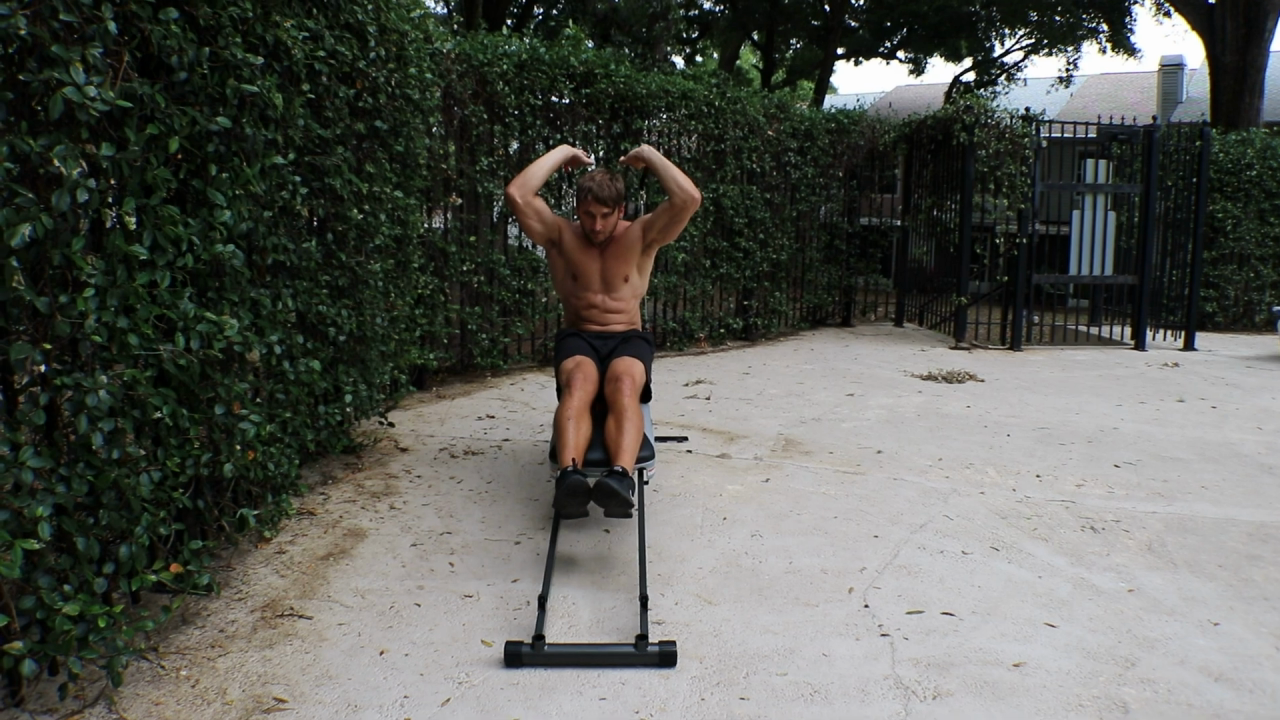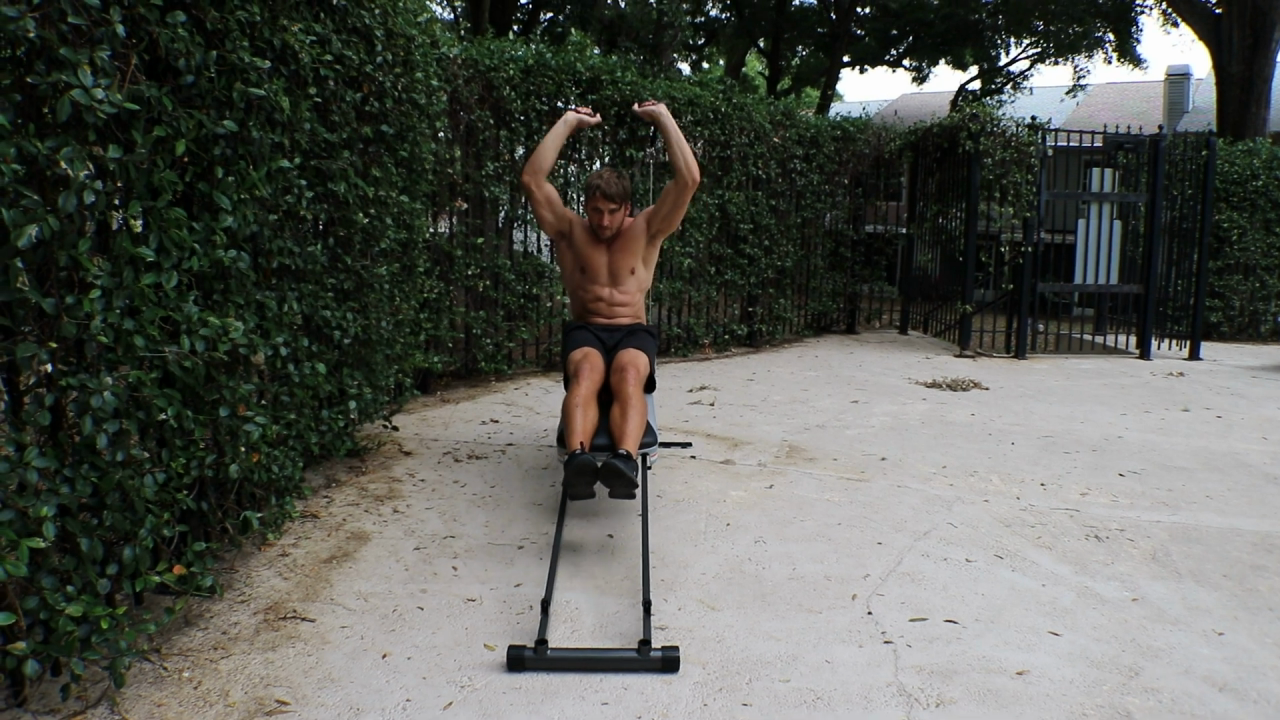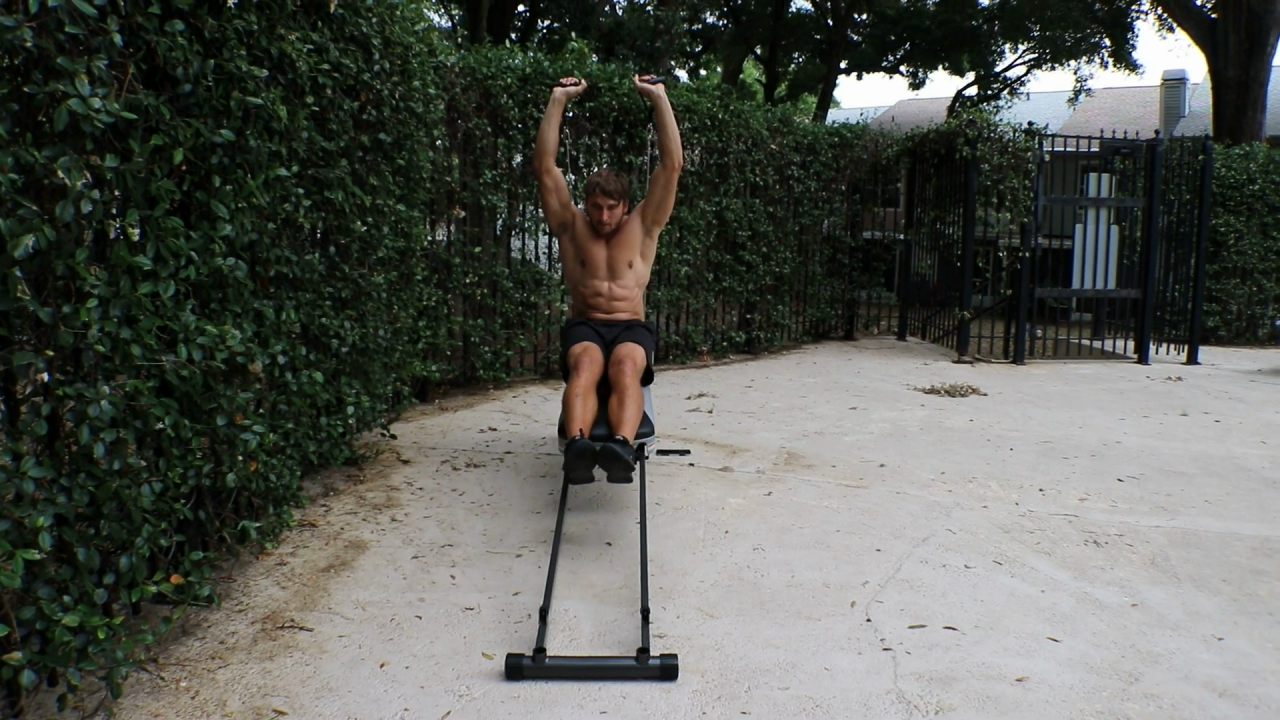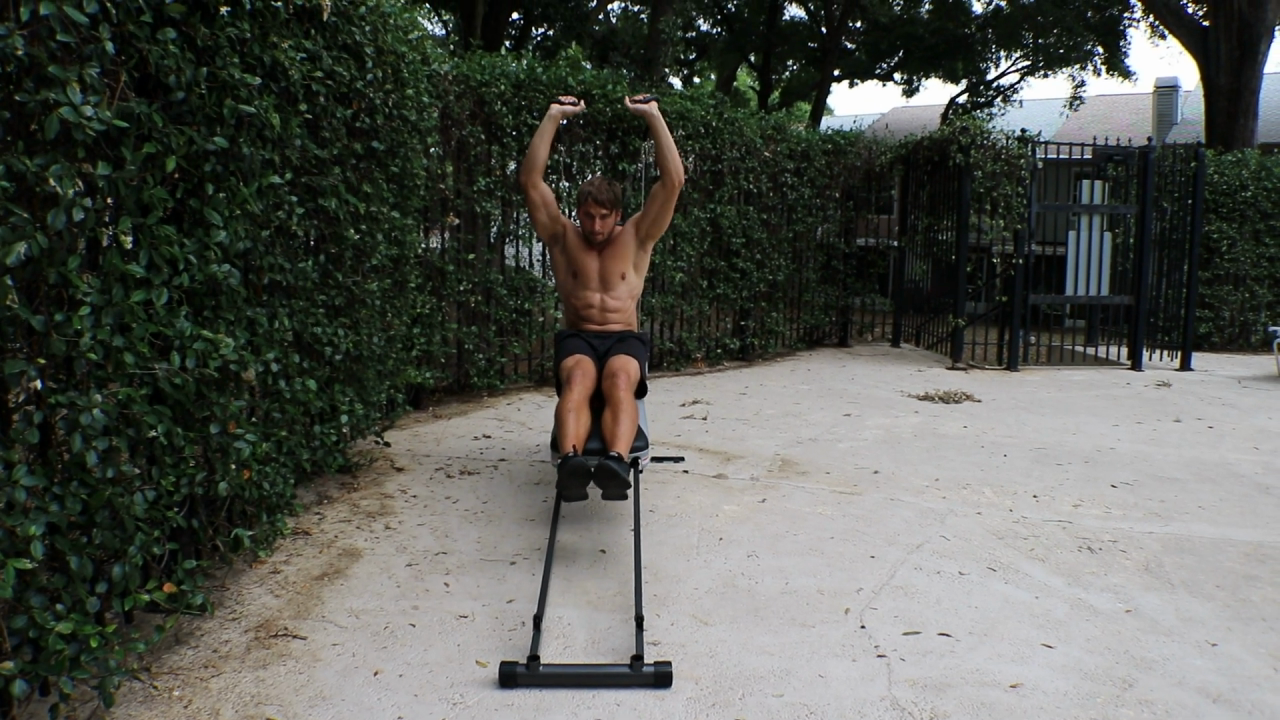
dt=0.4s
person 1, frame 1
left shoulder: (641, 235)
right shoulder: (559, 234)
left elbow: (689, 199)
right elbow: (516, 195)
left wrist: (649, 155)
right wrist: (563, 154)
left hip: (629, 338)
right hip: (578, 337)
left knee: (623, 385)
right knee: (578, 384)
left ankle: (621, 477)
right ankle: (569, 476)
person 1, frame 2
left shoulder: (646, 230)
right shoulder: (568, 229)
left elbow: (689, 179)
right elbow: (531, 180)
left wrist: (663, 117)
right wrist: (568, 122)
left hip: (634, 332)
right hip: (585, 331)
left knee: (627, 373)
right knee: (586, 372)
left ankle: (625, 460)
right ankle: (577, 458)
person 1, frame 3
left shoulder: (643, 228)
right shoulder: (571, 227)
left elbow: (672, 165)
right elbow: (545, 167)
left wrist: (659, 98)
right wrist: (558, 99)
left hip: (632, 328)
right hip: (584, 327)
left knee: (625, 366)
right knee: (586, 364)
left ankle: (622, 446)
right ankle: (577, 446)
person 1, frame 4
left shoulder: (636, 238)
right shoulder: (562, 238)
left elbow: (672, 182)
right elbow: (531, 181)
left wrist: (653, 116)
right wrist: (553, 116)
left hip: (625, 339)
right hip: (577, 338)
left knee: (619, 378)
right knee: (578, 377)
left ankle: (616, 463)
right ankle: (570, 462)
